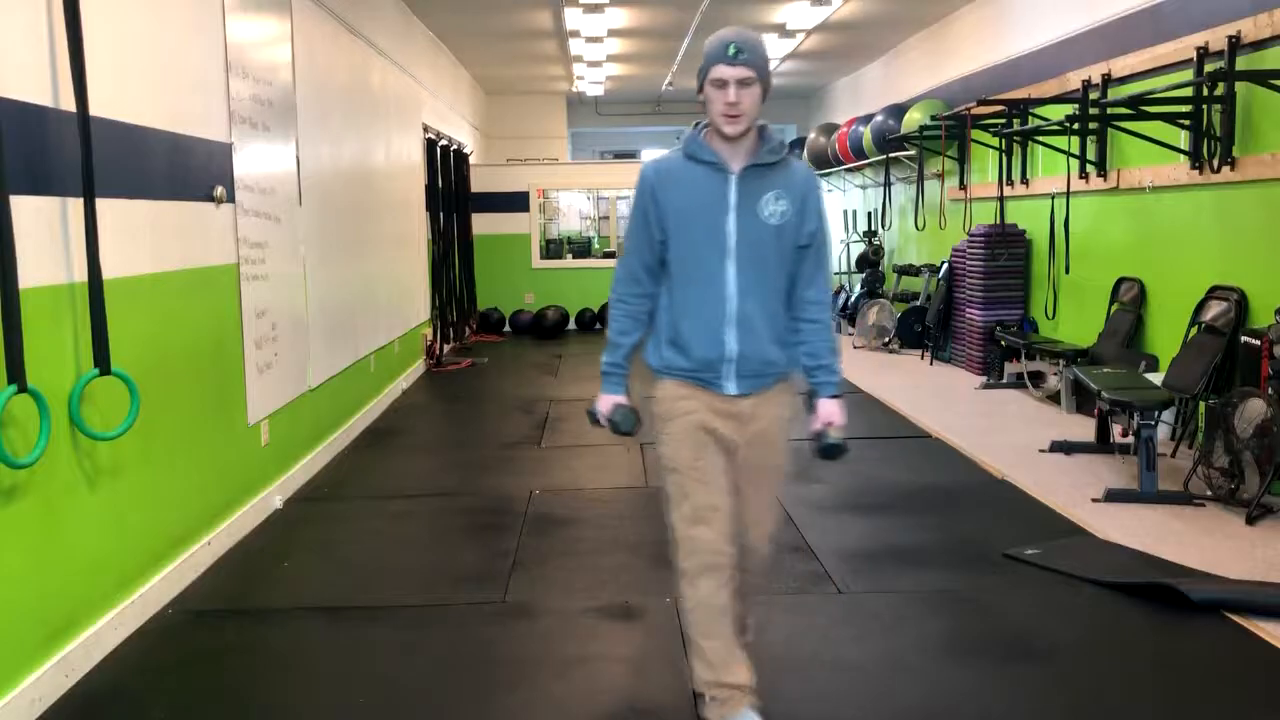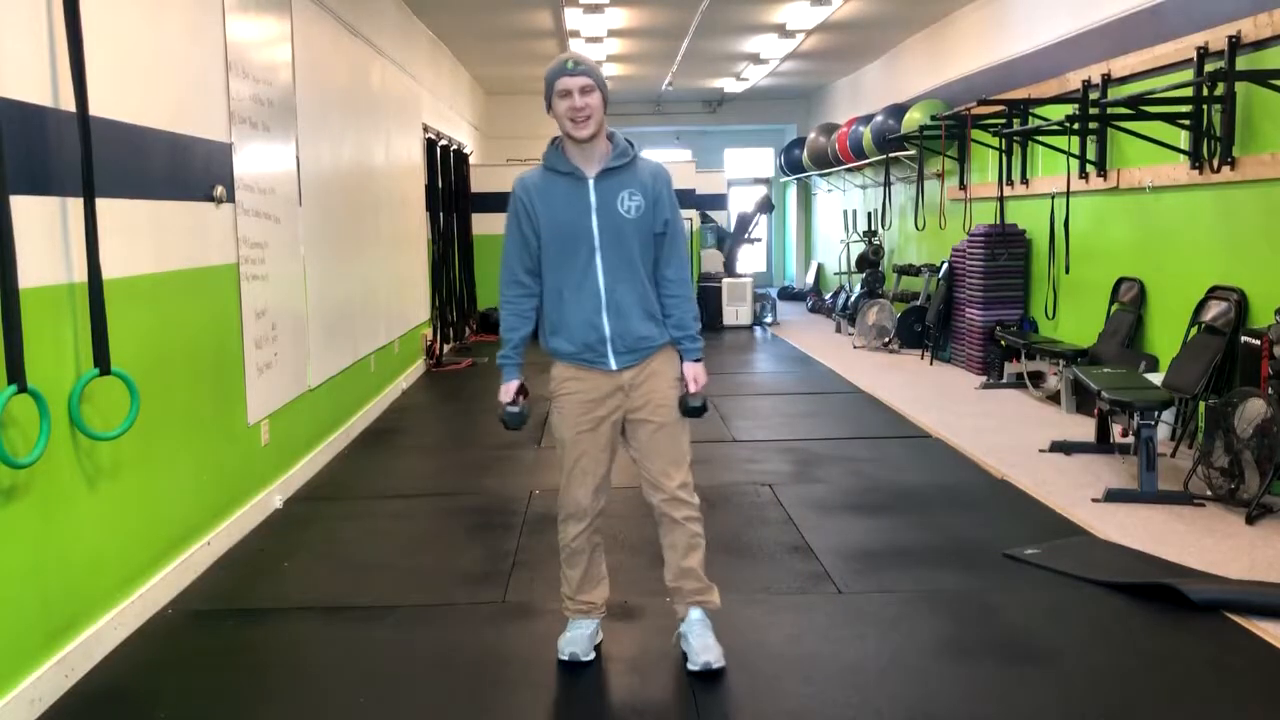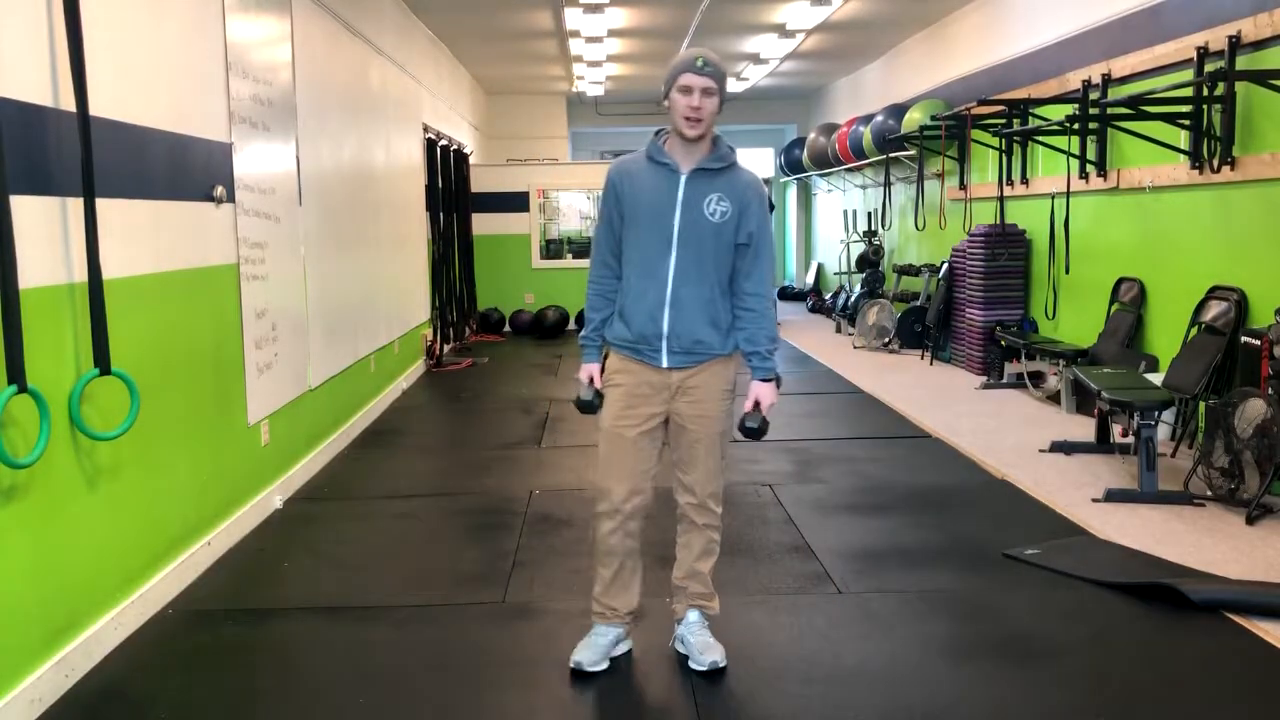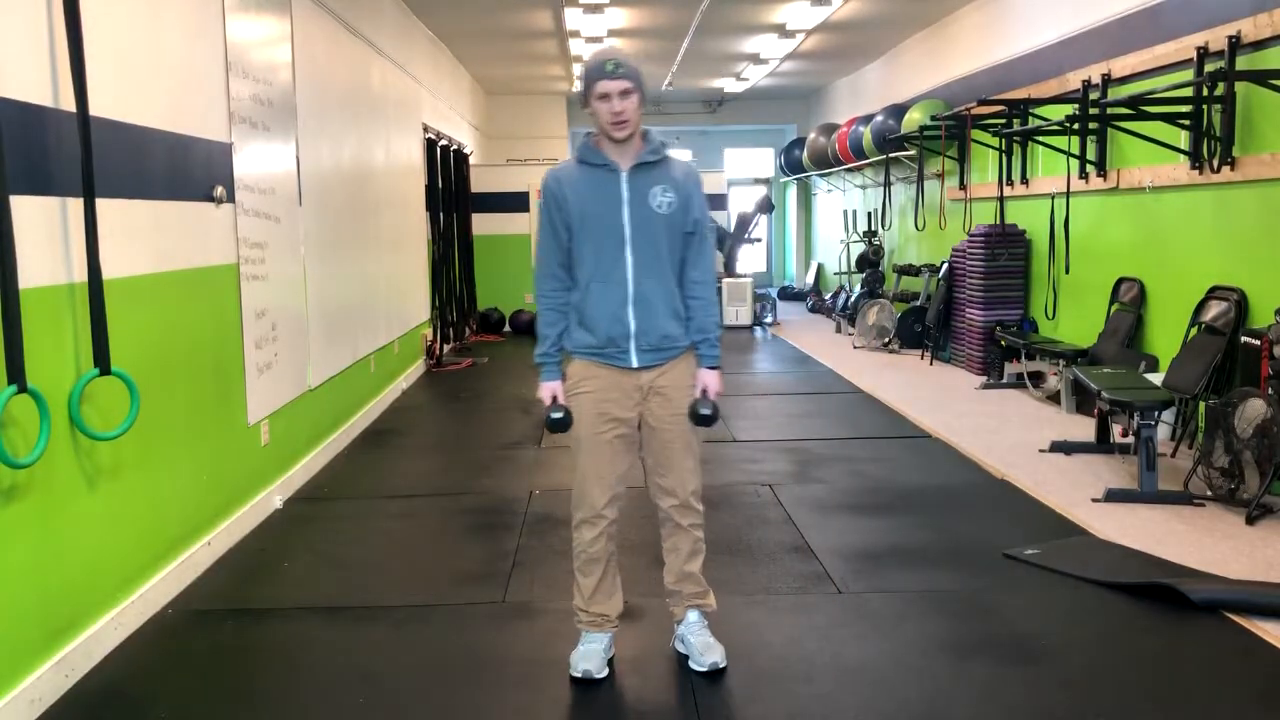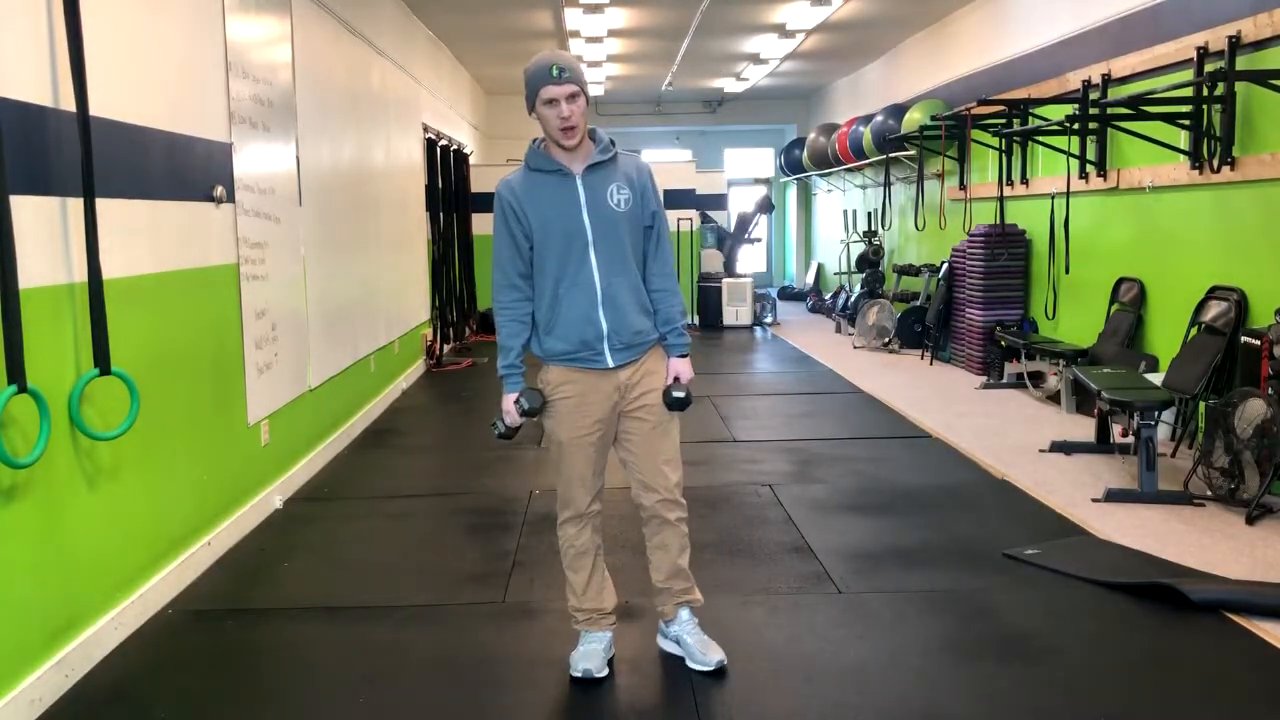
dt=1s
person 1, frame 1
left shoulder: (796, 183)
right shoulder: (662, 180)
left elbow: (813, 293)
right elbow: (635, 287)
left wrist: (827, 387)
right wrist: (613, 377)
left hip: (767, 394)
right hip: (685, 394)
left knee: (753, 542)
right knee: (705, 549)
left ankle: (725, 645)
person 1, frame 2
left shoulder: (651, 179)
right shoulder: (532, 191)
left elbow: (674, 274)
right elbow: (519, 285)
left wrist: (691, 352)
right wrist: (510, 366)
left hip: (653, 364)
right hip: (576, 373)
left knee: (675, 495)
right knee: (579, 505)
left ankle: (694, 615)
right ankle: (583, 616)
person 1, frame 3
left shoulder: (743, 188)
right shoulder: (625, 177)
left elbow: (755, 287)
right elbow: (604, 271)
left wrist: (763, 370)
right wrist: (590, 350)
left hip: (707, 369)
right hip: (630, 365)
left knee: (701, 503)
right knee: (618, 503)
left ankle: (693, 618)
right ankle: (611, 623)
person 1, frame 4
left shoulder: (680, 179)
right shoulder: (563, 184)
left elbow: (699, 276)
right elbow: (552, 283)
left wrist: (709, 358)
right wrist: (548, 367)
left hip: (672, 367)
right hip: (594, 370)
left knee: (681, 501)
right knee: (595, 509)
left ankle: (690, 617)
right ankle: (596, 628)
person 1, frame 5
left shoulder: (634, 175)
right shoulder: (516, 192)
left elbow: (660, 269)
right elbow: (512, 292)
left wrist: (678, 346)
right wrist: (512, 379)
left hip: (644, 364)
right hip: (569, 375)
left knee: (664, 497)
right knee: (578, 509)
left ankle: (679, 618)
right ankle: (594, 628)
